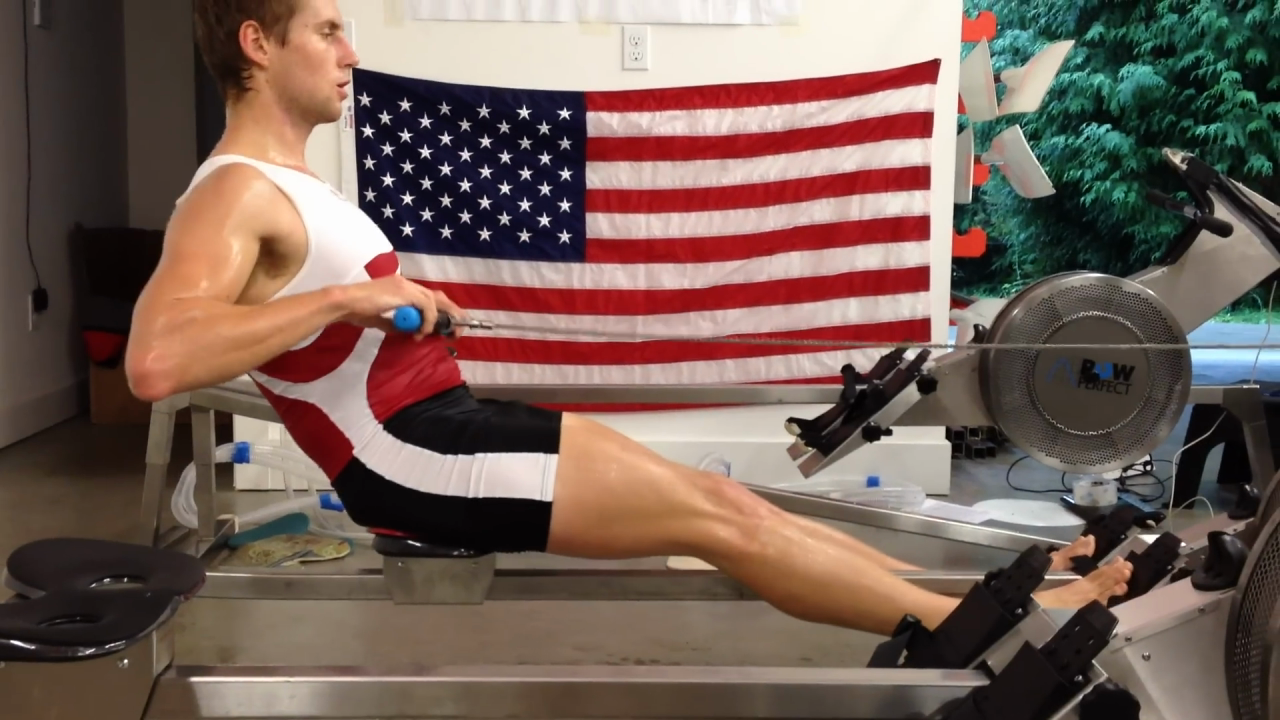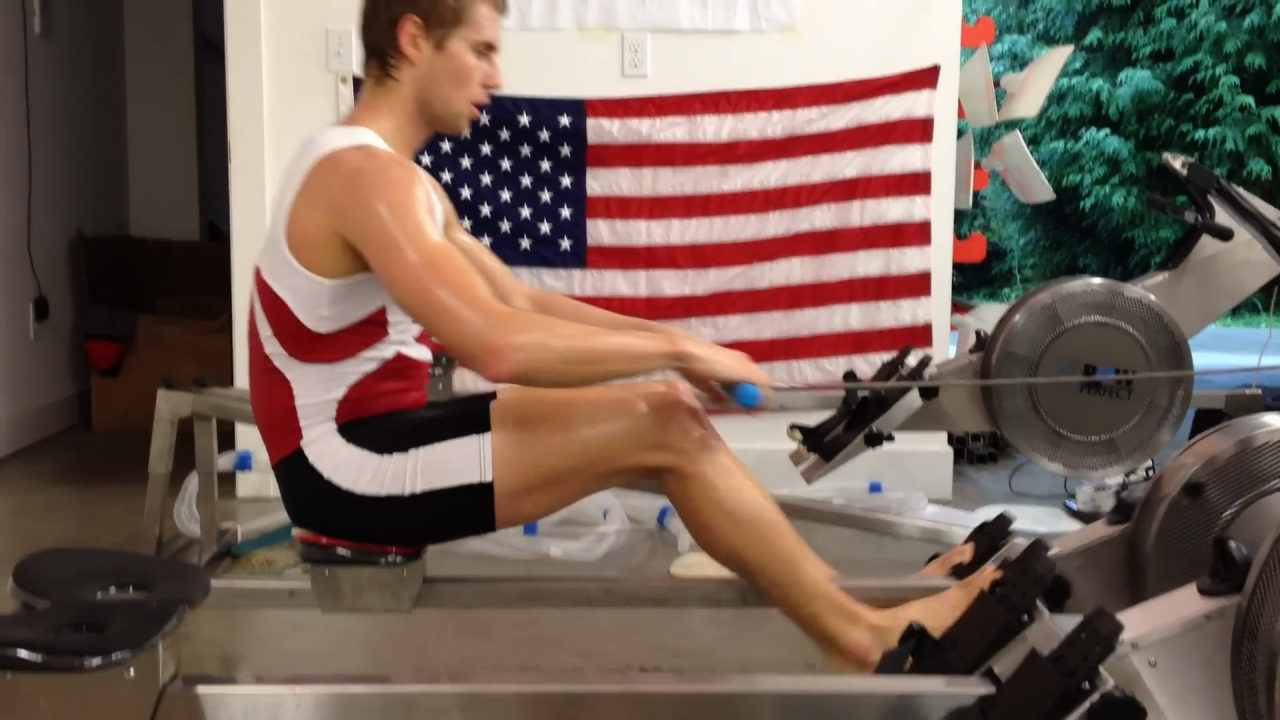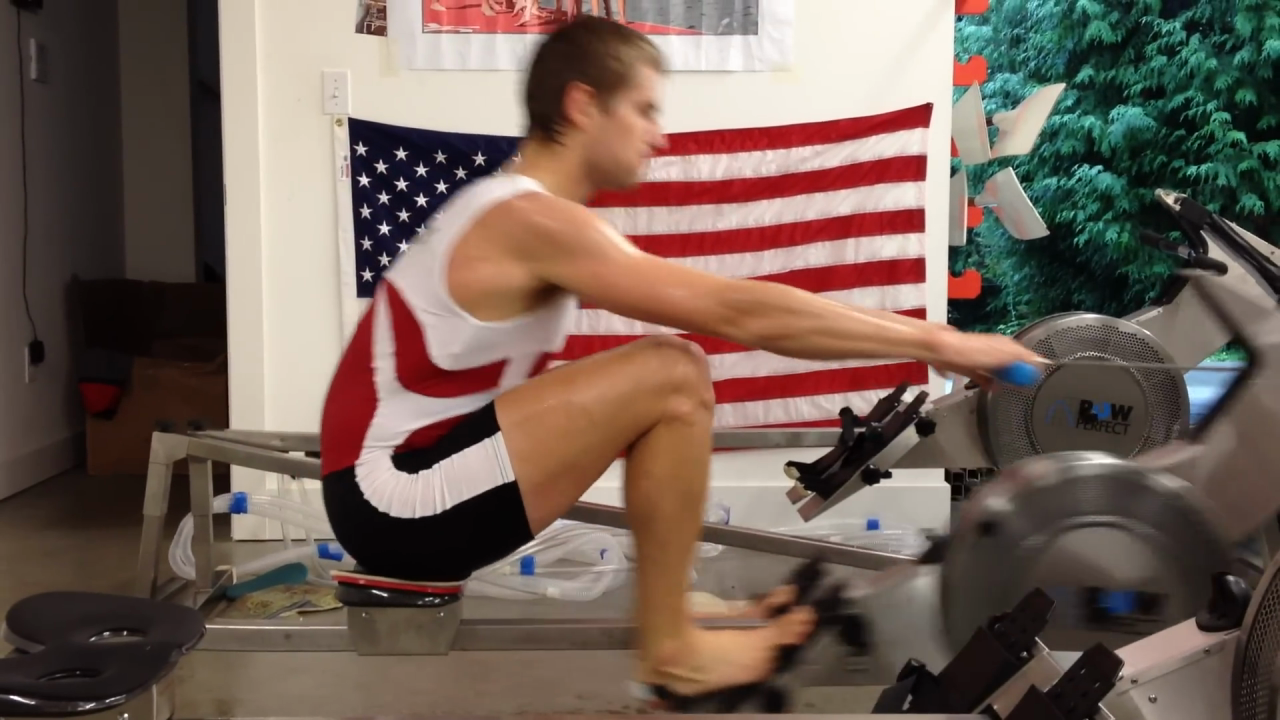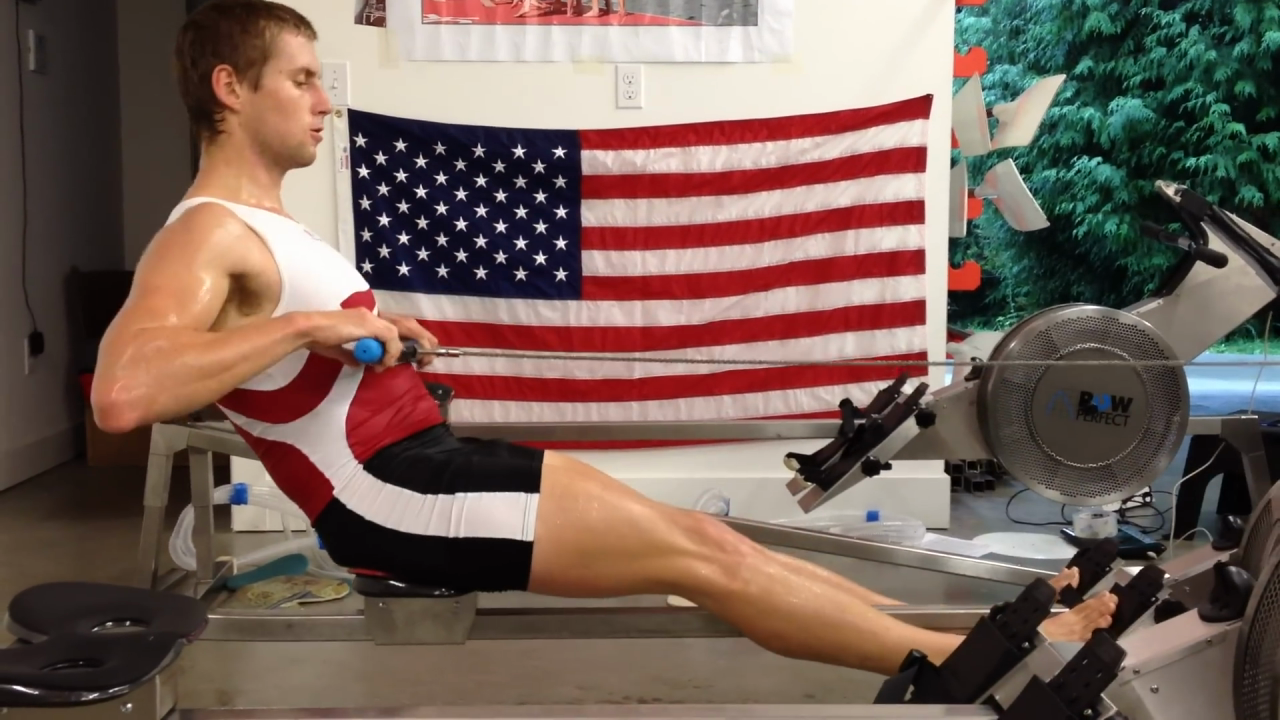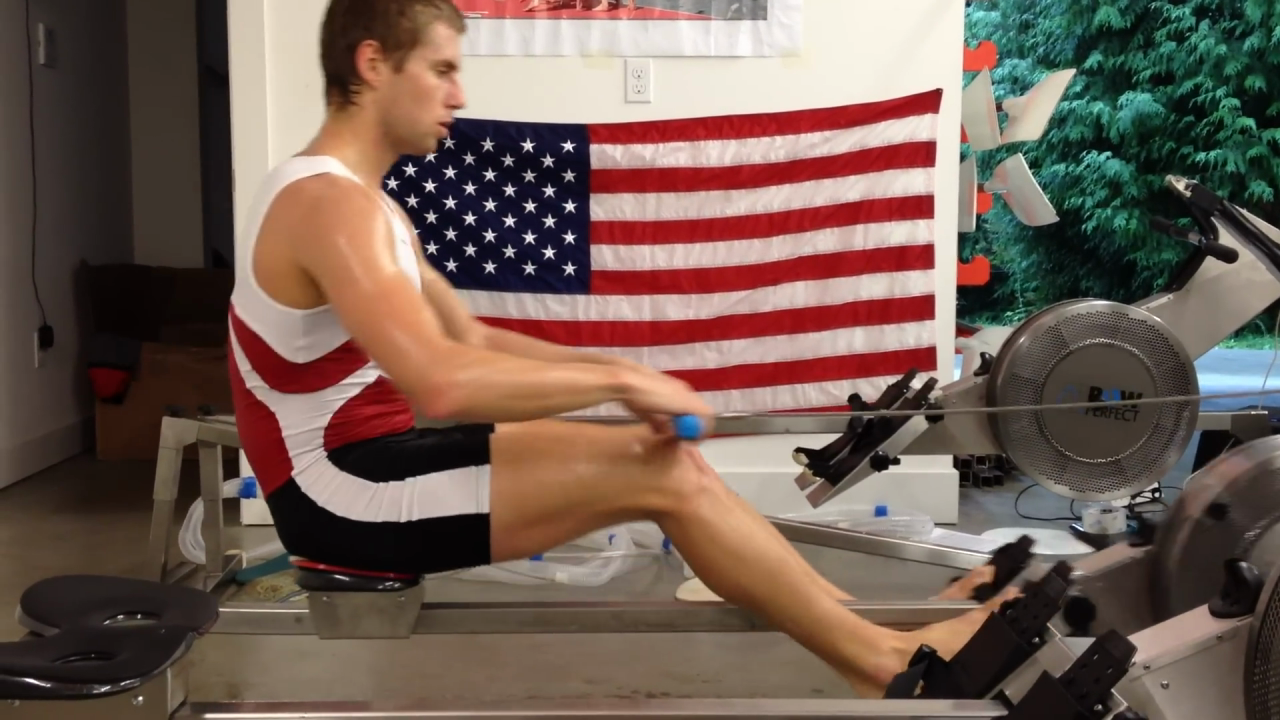
dt=1s
person 1, frame 1
left shoulder: (278, 181)
right shoulder: (236, 195)
right elbow: (154, 362)
left wrist: (397, 309)
right wrist: (347, 296)
left hip: (441, 424)
right hip: (412, 461)
left knee: (716, 499)
right knee: (717, 515)
left ankle: (975, 599)
person 1, frame 2
left shoulder: (368, 164)
right shoulder: (366, 177)
left elbow: (513, 304)
right elbow: (499, 346)
left wrist: (670, 343)
right wrist: (677, 348)
left hip: (371, 446)
right hip: (350, 475)
left knee: (669, 419)
right knee: (671, 427)
left ankle: (837, 597)
right ankle: (859, 636)
person 1, frame 3
left shoulder: (517, 210)
right shoulder: (537, 222)
left elbow: (718, 301)
right elbow: (743, 314)
right wrist: (936, 344)
left hip: (410, 490)
right hip: (395, 511)
left knee: (660, 387)
right knee: (676, 377)
left ankle: (668, 617)
right ankle: (672, 648)
person 1, frame 4
left shoulder: (256, 224)
right shoulder: (207, 237)
right elbow: (120, 394)
left wrist: (373, 334)
right wrist: (308, 324)
left hip: (421, 463)
right hip: (394, 500)
left knee: (698, 537)
right knee: (698, 554)
left ankle: (970, 635)
person 1, frame 5
left shoulder: (345, 193)
right shoulder: (330, 206)
left elbow: (470, 341)
right elbow: (445, 382)
left wrist: (614, 372)
right wrist: (622, 379)
left hip: (366, 470)
right hip: (347, 498)
left knee: (659, 462)
right knee: (660, 467)
left ankle: (885, 630)
right ankle: (886, 658)
